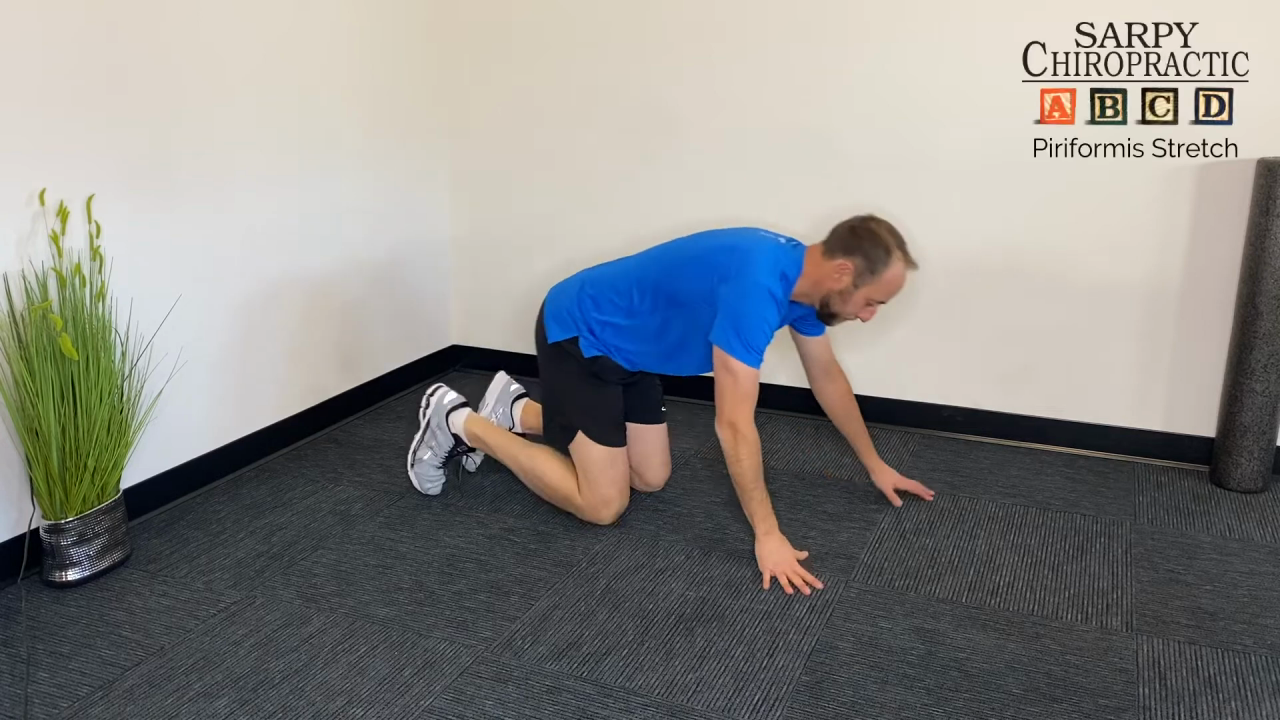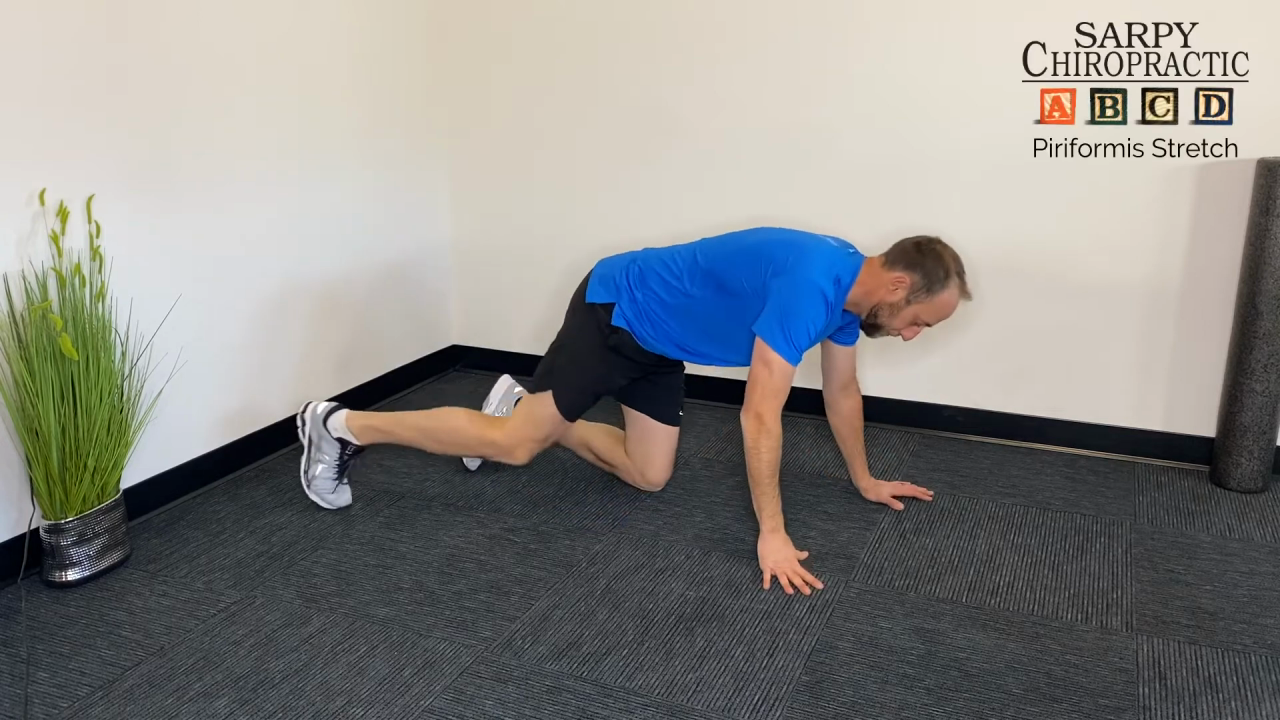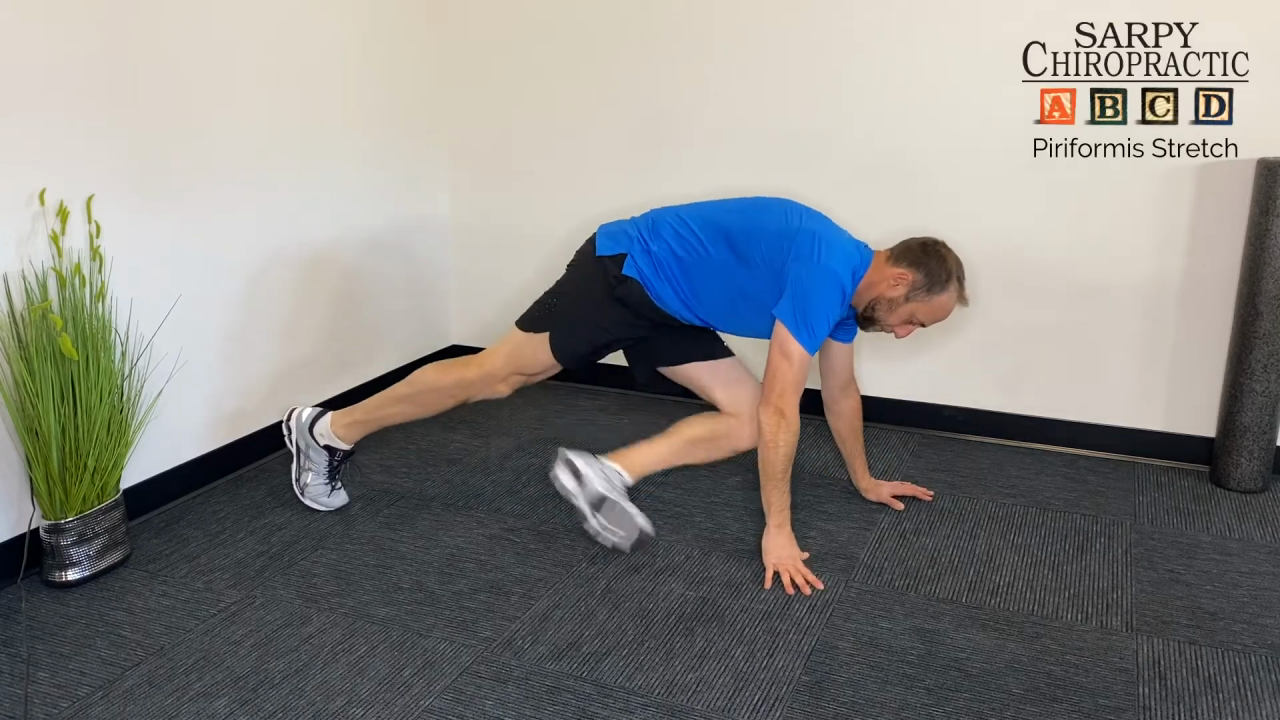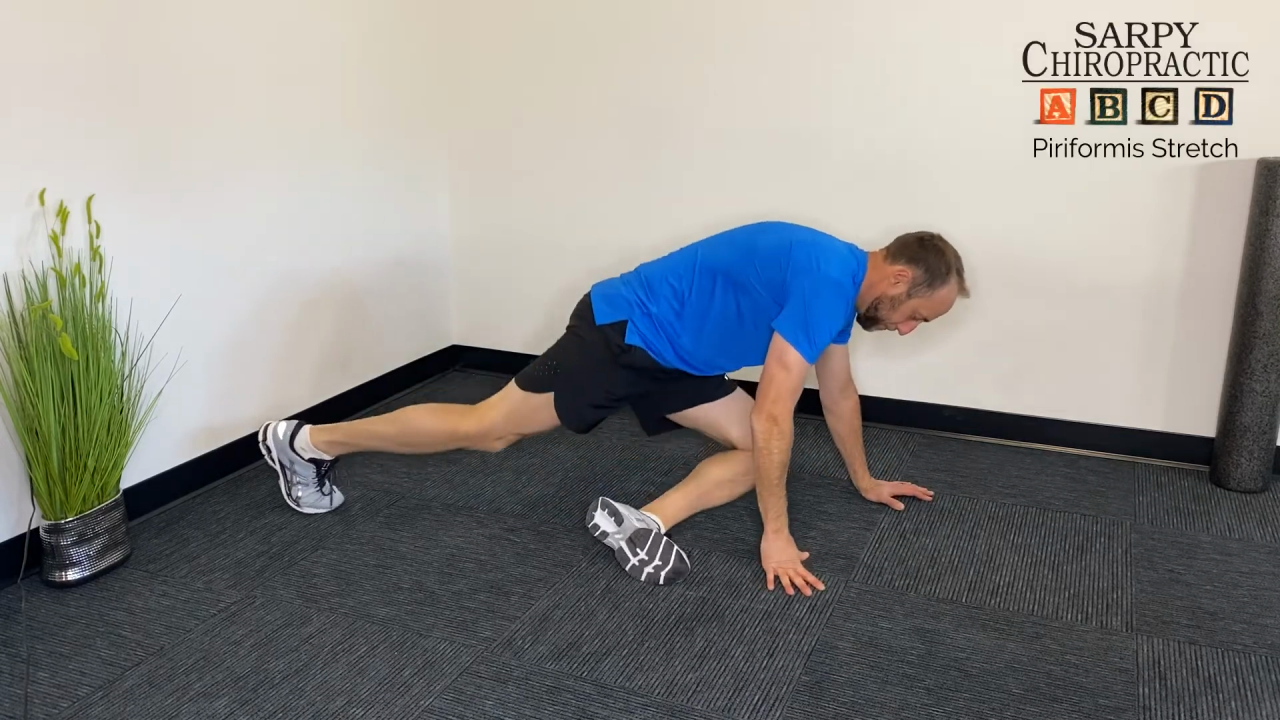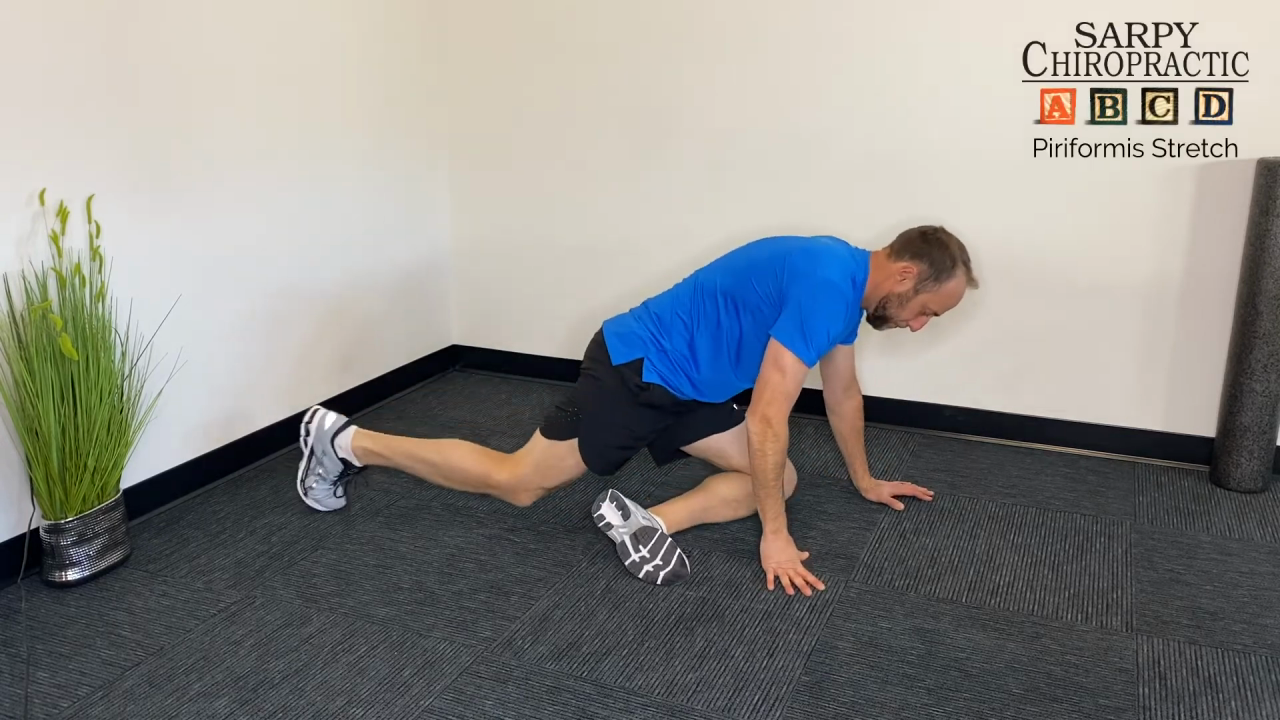
dt=0.5s
person 1, frame 1
left shoulder: (807, 280)
right shoulder: (754, 284)
left elbow: (827, 377)
right elbow: (732, 426)
left wrist: (875, 467)
right wrist: (767, 535)
left hip: (627, 340)
right hip: (577, 334)
left knee: (651, 478)
right knee: (601, 505)
left ankle: (519, 410)
right ankle: (461, 422)
person 1, frame 2
left shoulder: (850, 288)
right shoulder: (811, 284)
left elbow: (842, 392)
right elbow: (760, 418)
left wrist: (864, 480)
right wrist: (772, 535)
left hip: (654, 336)
right hip: (617, 311)
left knee: (648, 475)
right knee: (516, 444)
left ankle: (523, 403)
right ankle: (342, 425)
person 1, frame 3
left shoulder: (850, 282)
right shoulder: (828, 271)
left elbow: (840, 388)
right elbow: (783, 410)
left wrist: (864, 480)
right wrist: (778, 531)
left hip: (665, 304)
right hip: (625, 270)
left knee: (745, 418)
right knee: (496, 375)
left ankle: (605, 475)
right ankle: (326, 432)
person 1, frame 4
left shoulder: (841, 282)
right shoulder: (828, 282)
left elbow: (839, 392)
right elbow: (773, 417)
left wrist: (865, 481)
right wrist: (776, 536)
left hip: (666, 352)
right hip: (623, 332)
left knee: (759, 453)
right knee: (487, 430)
left ankle: (643, 523)
right ankle: (306, 443)
person 1, frame 5
left shoulder: (849, 282)
right shoulder: (827, 286)
left elbow: (843, 391)
right elbow: (766, 418)
left wrist: (866, 480)
right wrist: (775, 535)
left hip: (682, 384)
right hip: (635, 367)
left knee: (779, 479)
right knee: (518, 482)
left ankle: (647, 522)
right ankle: (345, 442)
